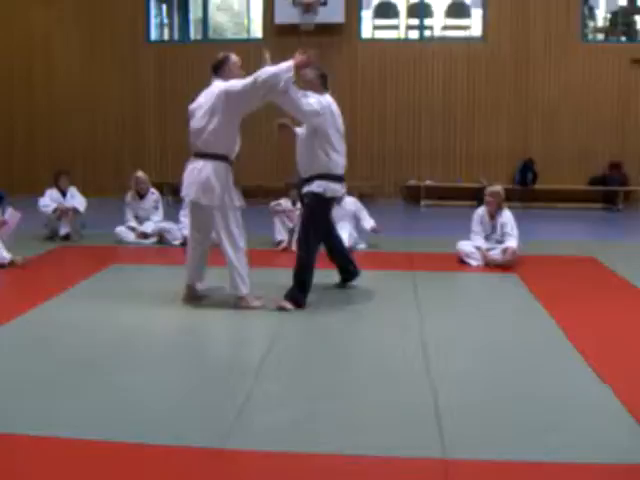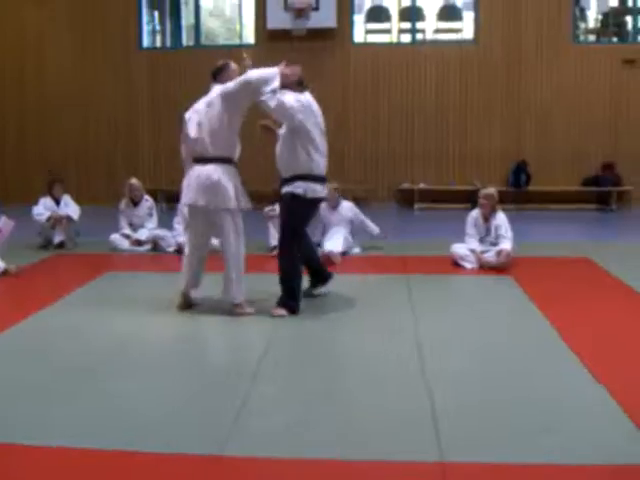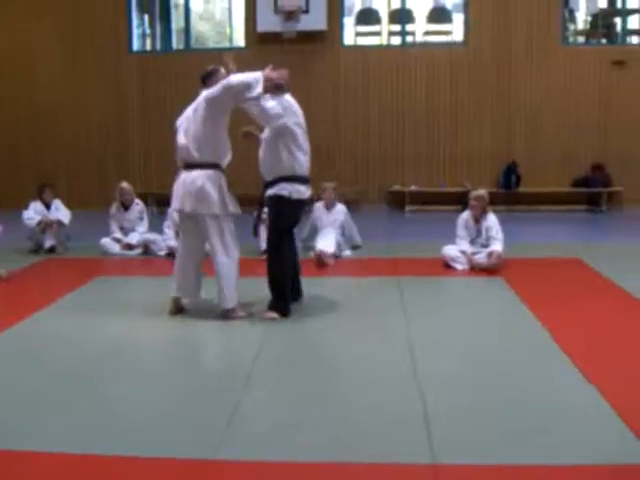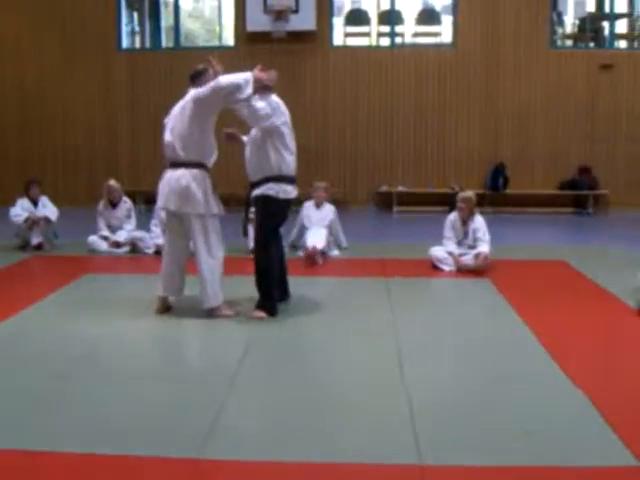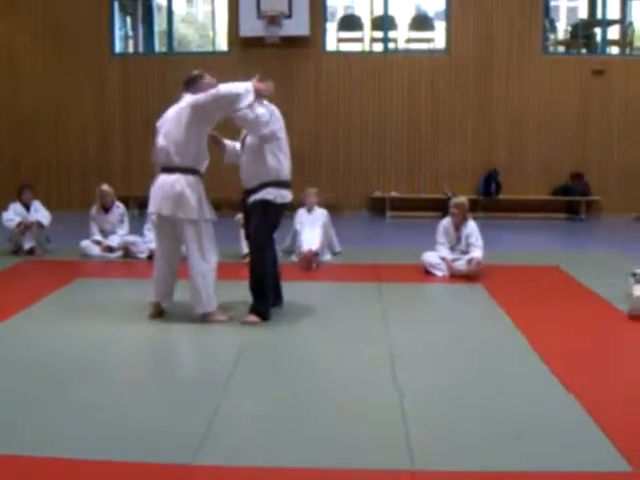
dt=0.2s
person 1, frame 1
left shoulder: (202, 97)
right shoulder: (228, 91)
right elbow: (258, 81)
right wrist: (293, 64)
left hip: (197, 169)
right hip: (215, 172)
left knee: (199, 234)
right knee: (232, 237)
left ankle: (191, 288)
right ankle: (242, 294)
person 1, frame 2
left shoulder: (197, 106)
right shoulder: (225, 95)
left elbow: (186, 146)
right elbow: (248, 81)
right wrist: (280, 73)
left hip: (197, 176)
right hip: (220, 176)
left knee: (196, 240)
right knee: (233, 244)
left ankle: (186, 295)
right ankle: (237, 301)
person 1, frame 3
left shoulder: (189, 111)
right shoulder: (212, 100)
left elbow: (183, 151)
right elbow: (233, 85)
right wrist: (264, 77)
left hip: (187, 182)
right hip: (208, 182)
left knee: (188, 247)
right knee: (224, 248)
left ankle: (178, 301)
right ankle: (229, 305)
person 1, frame 4
left shoulder: (178, 109)
right shoulder: (199, 99)
right elbow: (222, 86)
right wrist: (254, 77)
left hip: (173, 180)
right hip: (193, 182)
left knee: (174, 245)
right knee: (209, 247)
left ankle: (165, 299)
right ankle: (214, 304)
person 1, frame 5
left shoulder: (170, 113)
right shoulder: (196, 105)
left elbow: (159, 154)
right elbow: (221, 94)
right wrist: (253, 87)
left hip: (164, 185)
right hip: (185, 187)
left knee: (166, 250)
right knee: (202, 252)
left ankle: (157, 303)
right ankle: (207, 308)
person 2, frame 1
left shoulder: (323, 105)
right shoulder: (319, 106)
left elbow: (291, 99)
right wrist: (293, 132)
left hip: (322, 184)
right hip: (320, 182)
left knee: (307, 238)
right knee: (324, 230)
left ankle: (296, 296)
right ankle: (349, 271)
person 2, frame 2
left shoulder: (303, 104)
right shoulder: (301, 106)
left elbow: (274, 100)
right wrist: (277, 133)
left hip: (303, 186)
right hip: (302, 184)
left knee: (288, 241)
right knee: (297, 235)
left ankle: (289, 301)
right ankle: (319, 275)
person 2, frame 3
left shoulder: (285, 105)
right shoulder: (282, 108)
left elbow: (258, 106)
right wrist: (259, 137)
left hip: (287, 188)
right hip: (286, 187)
left knee: (277, 245)
right knee: (284, 240)
left ankle: (280, 304)
right ankle: (292, 291)
person 2, frame 4
left shoulder: (273, 106)
right shoulder: (267, 110)
left elbow: (247, 107)
right wrist: (240, 139)
left hip: (275, 188)
right hip: (269, 187)
left knee: (264, 243)
right knee: (270, 241)
left ankle: (267, 304)
right ankle: (279, 291)
person 2, frame 5
left shoulder: (268, 112)
right shoulder: (253, 117)
left elbow: (247, 116)
right elbow: (243, 151)
right wrist: (221, 142)
left hip: (271, 193)
right hip: (256, 192)
left knee: (259, 247)
right knee: (262, 245)
left ankle: (260, 308)
right ankle: (273, 296)
